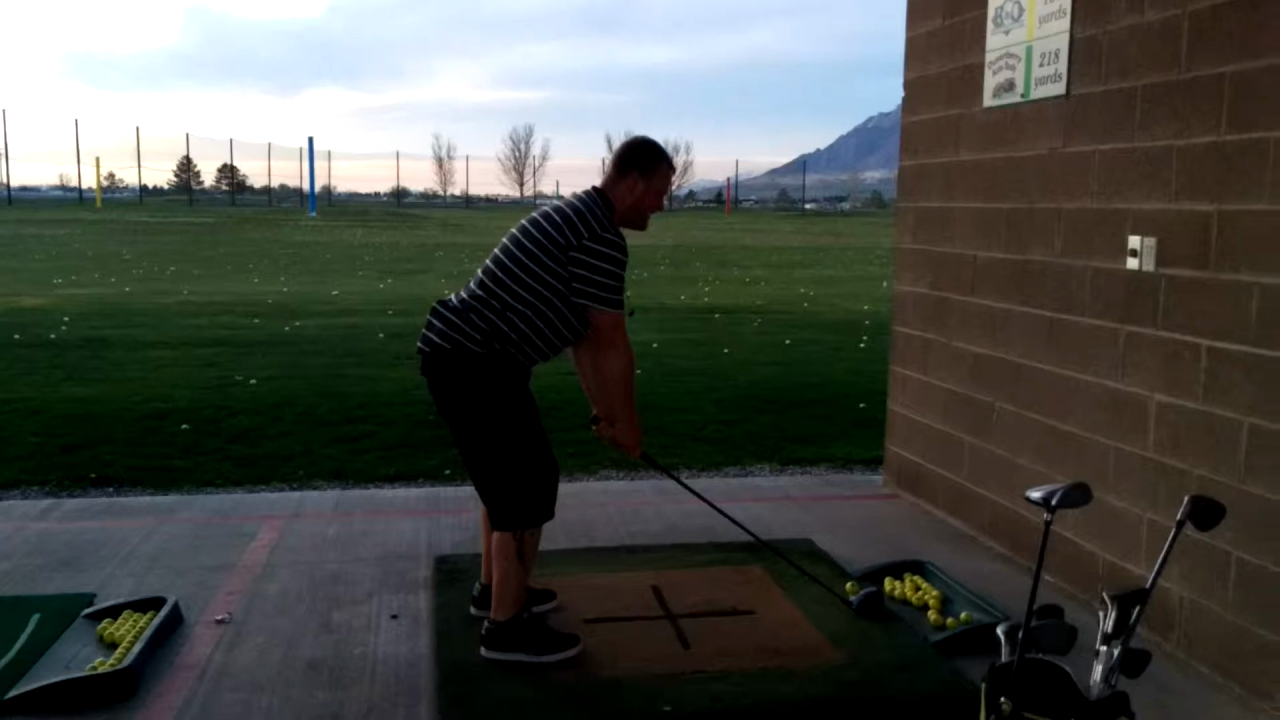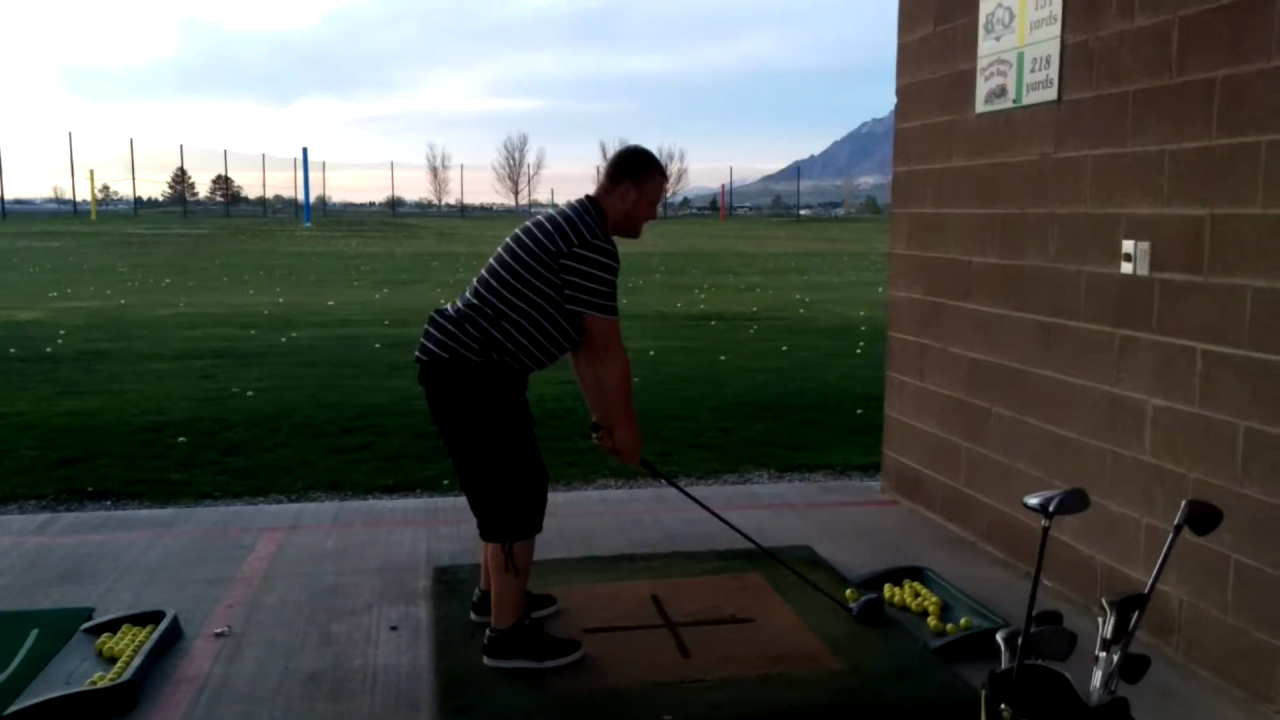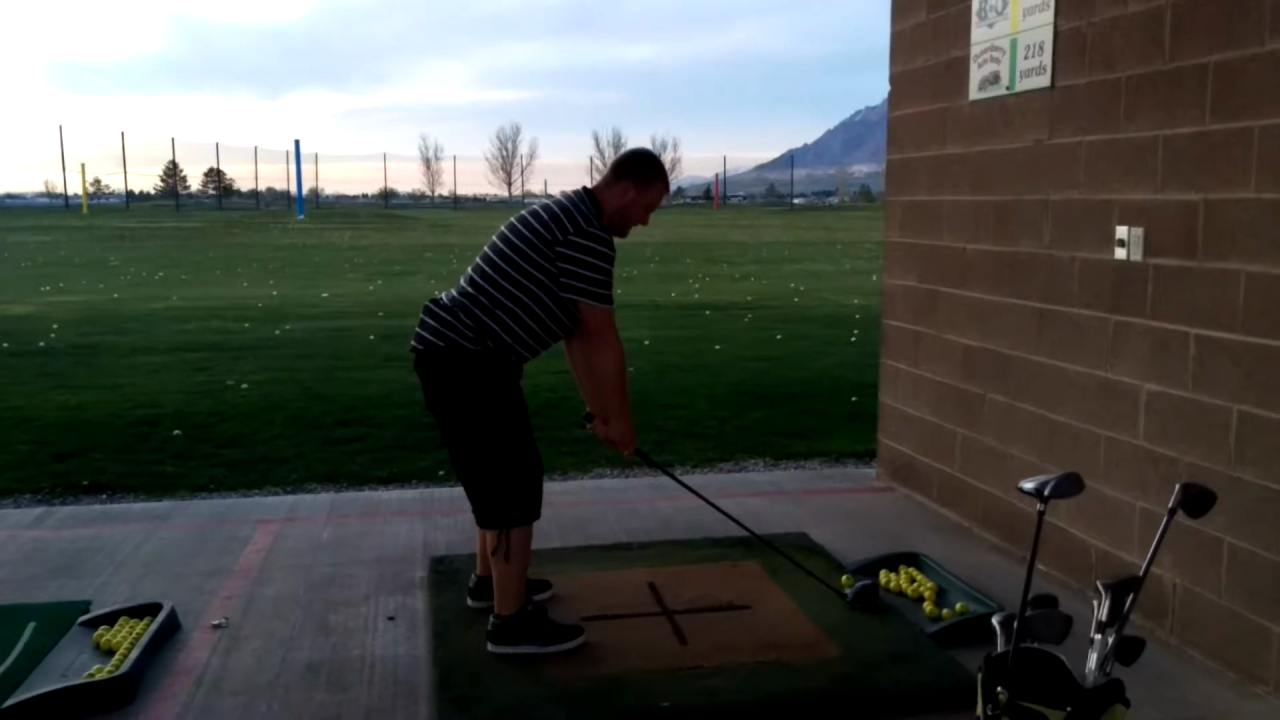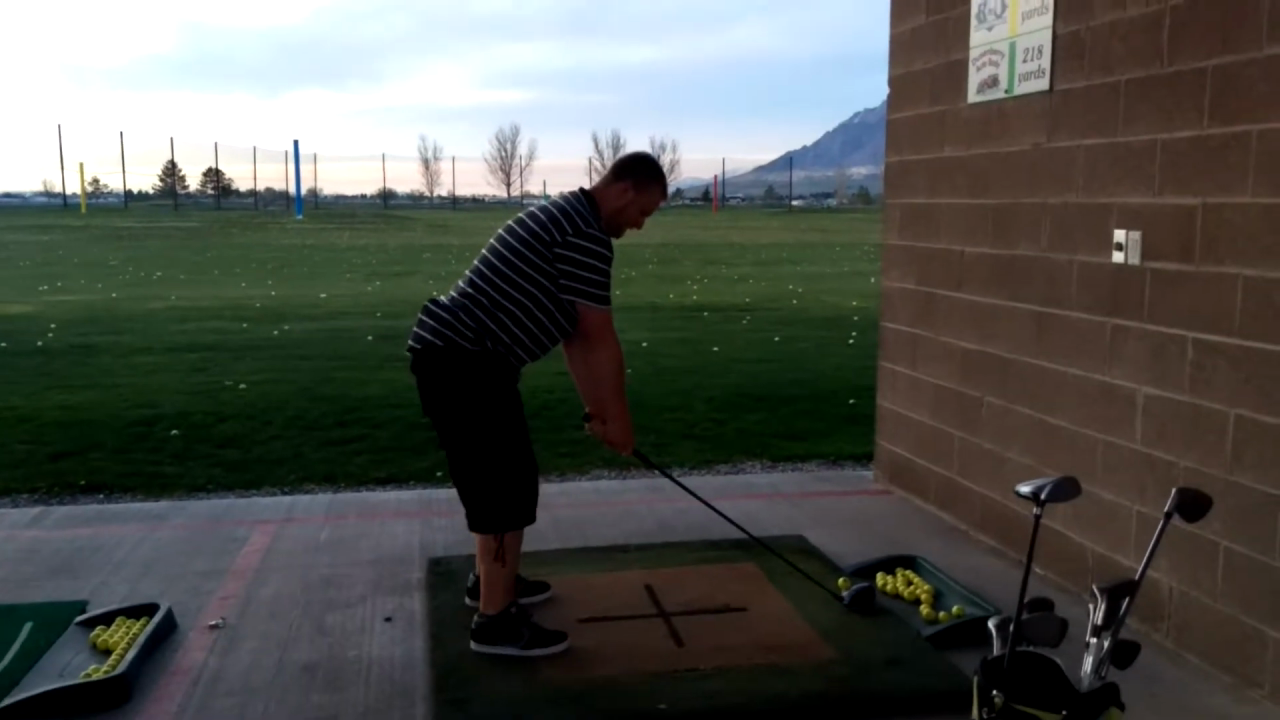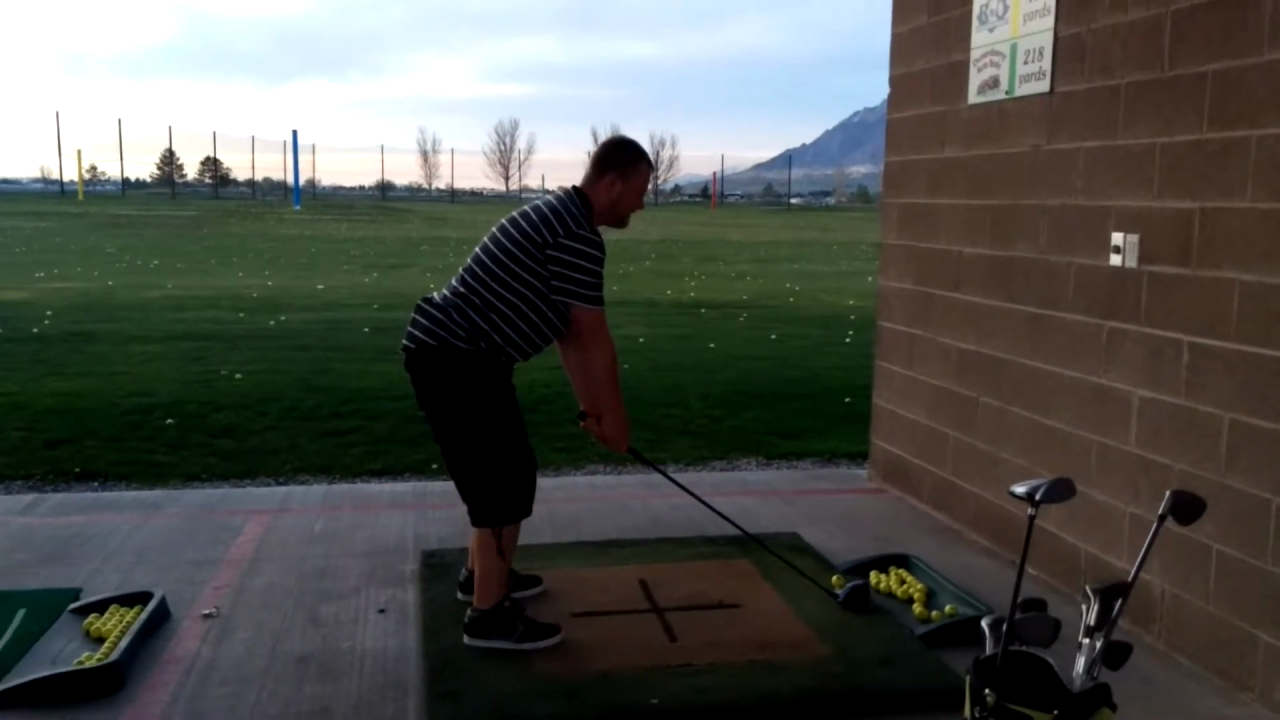
dt=0.7s
person 1, frame 1
left shoulder: (576, 217)
right shoulder: (601, 238)
left elbow: (584, 334)
right elbow: (611, 344)
left wrist: (602, 410)
right wrist: (626, 421)
left hip: (459, 350)
right hip: (476, 360)
left knee: (507, 474)
right knee: (526, 482)
left ankle: (495, 587)
right ankle: (506, 626)
person 1, frame 2
left shoulder: (571, 227)
right shoulder: (592, 245)
left elbow: (583, 343)
right elbow: (607, 350)
left wrist: (602, 419)
right wrist: (625, 428)
left hip: (460, 361)
right hip: (473, 370)
left knee: (504, 484)
right knee: (516, 494)
left ankle: (494, 593)
right ankle: (508, 634)
person 1, frame 3
left shoulder: (567, 218)
right shoulder: (588, 234)
left elbow: (576, 333)
right elbow: (602, 339)
left wrist: (597, 410)
right wrist: (619, 417)
left hip: (452, 349)
right hip: (468, 358)
left knee: (499, 472)
right knee: (513, 482)
left ankle: (491, 579)
right ankle: (511, 621)
person 1, frame 4
left shoulder: (565, 218)
right shoulder: (586, 234)
left elbow: (575, 334)
right elbow: (600, 340)
left wrist: (596, 410)
right wrist: (617, 419)
left hip: (451, 351)
right hip: (464, 360)
left knee: (503, 474)
right knee: (508, 483)
left ankle: (489, 579)
right ankle: (495, 620)
person 1, frame 5
left shoulder: (559, 217)
right shoulder: (578, 236)
left elbow: (568, 332)
right elbow: (593, 340)
left wrist: (590, 408)
right wrist: (613, 417)
left hip: (447, 350)
right hip: (457, 358)
left knee: (495, 470)
right knee: (505, 478)
left ankle: (482, 572)
right ankle: (488, 613)
